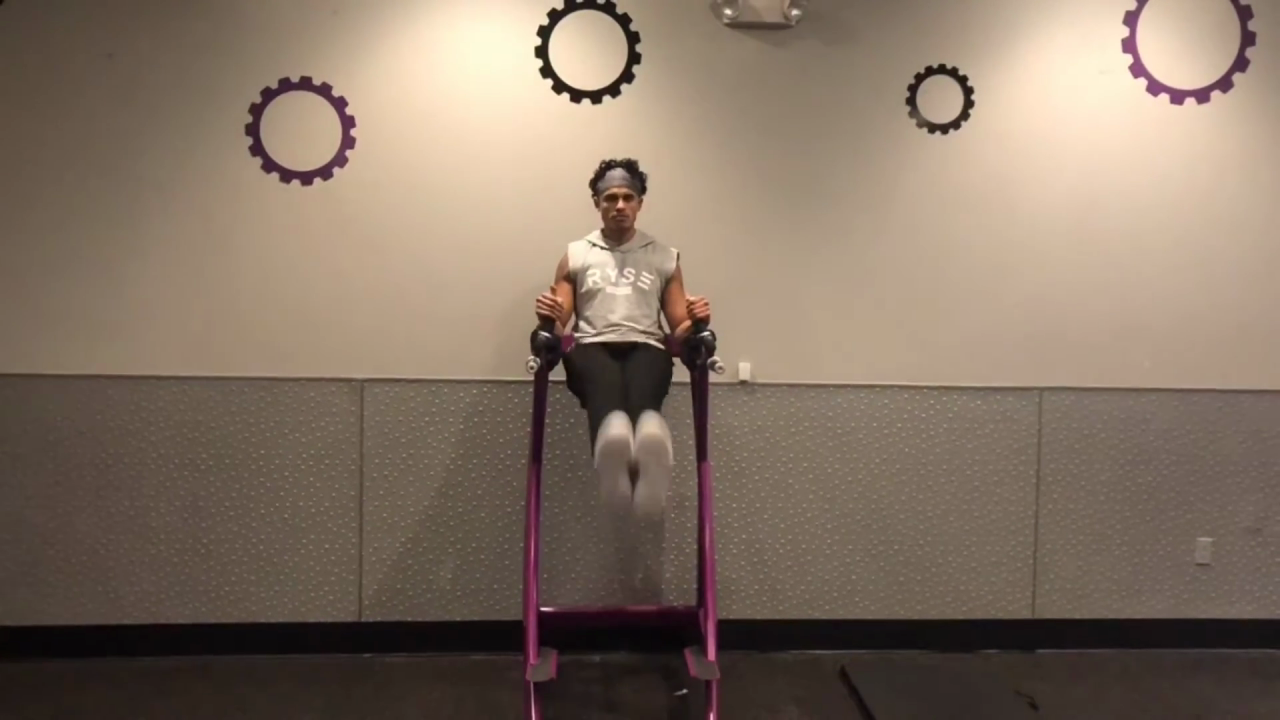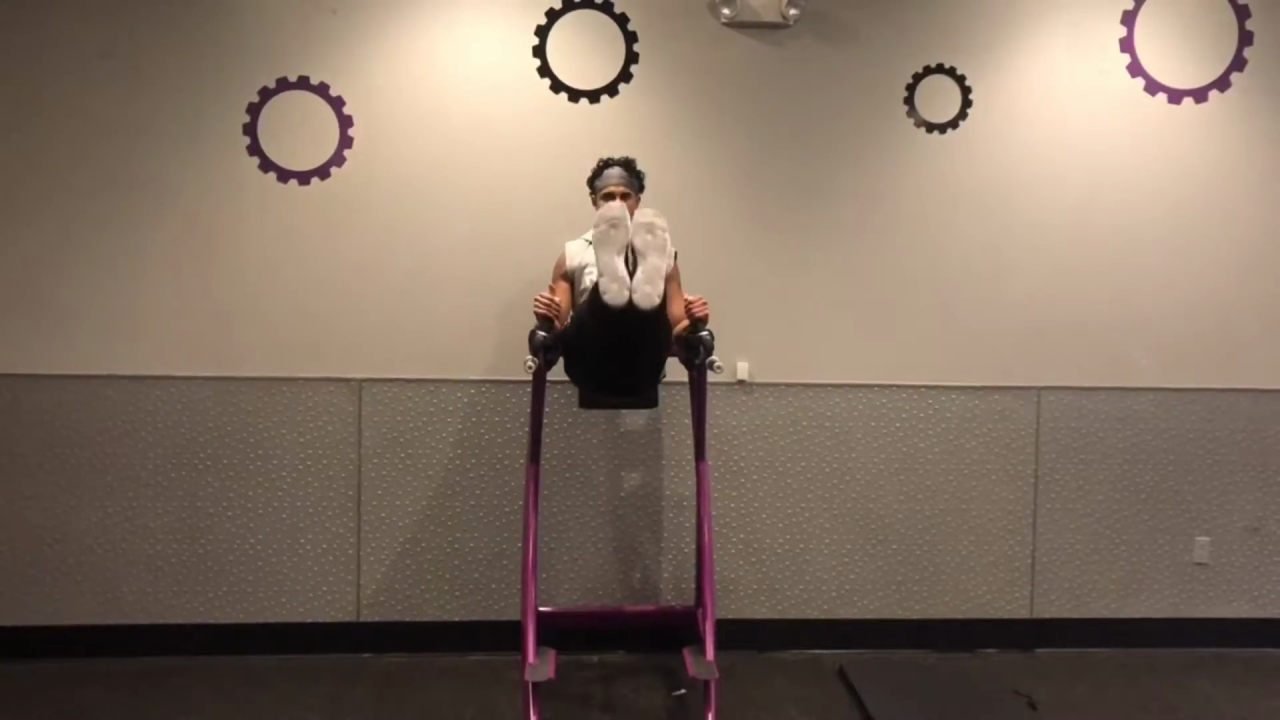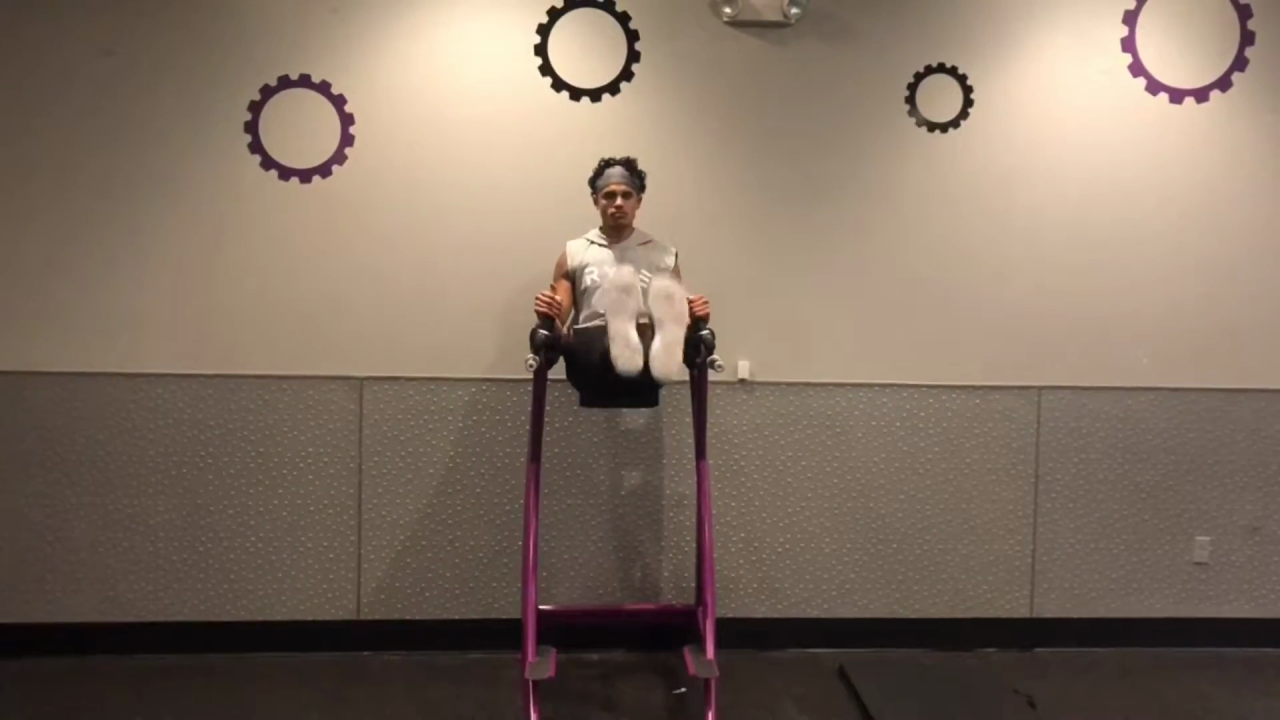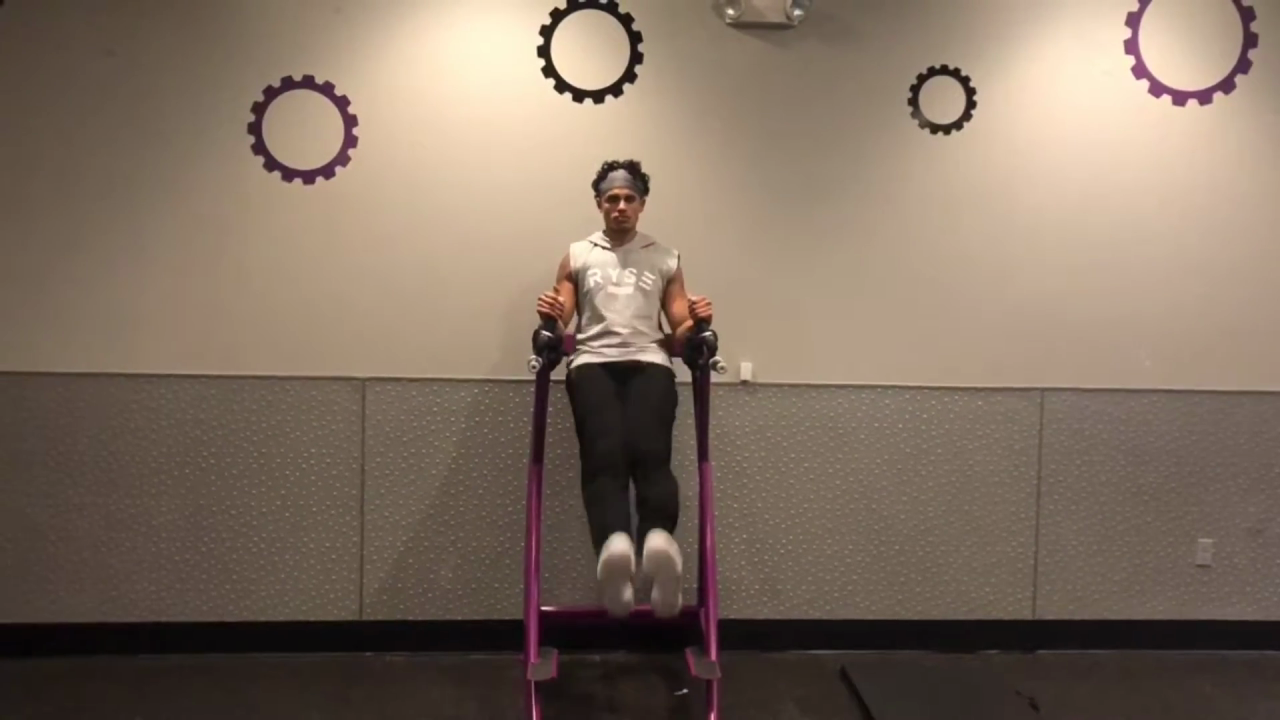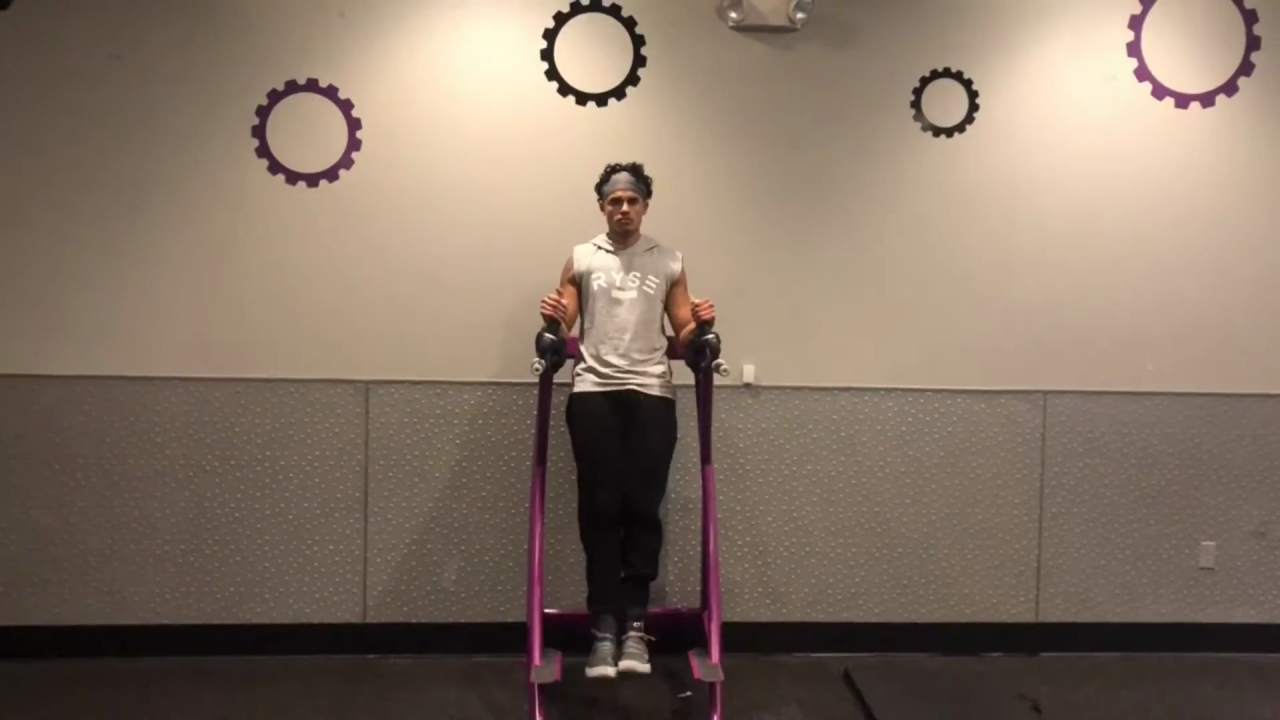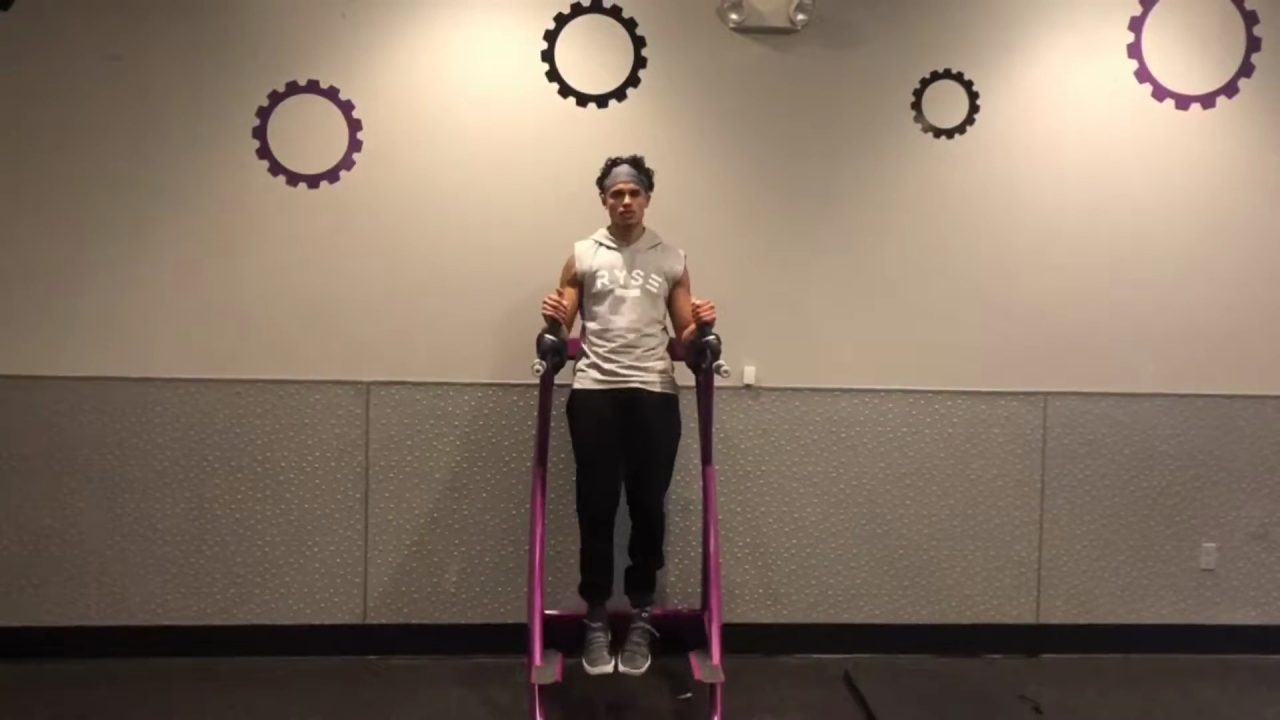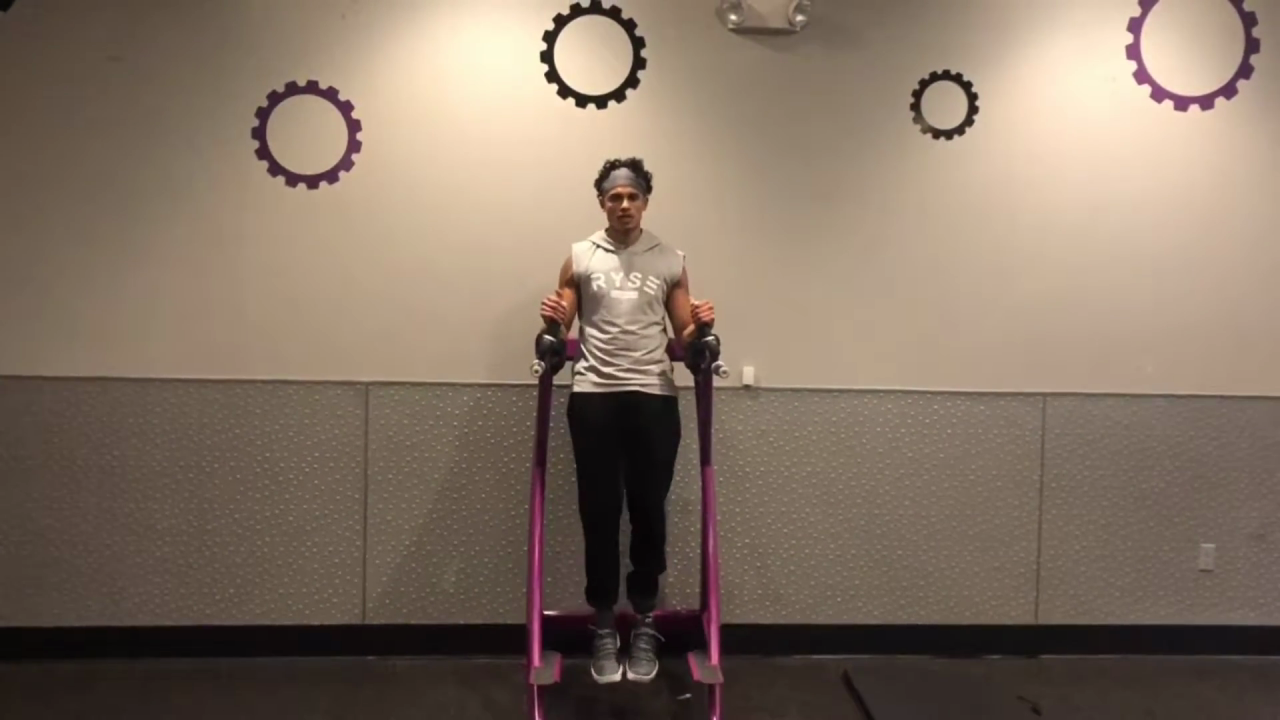
dt=0.4s
person 1, frame 1
left shoulder: (665, 256)
right shoulder: (576, 254)
left elbow: (679, 327)
right elbow: (558, 324)
left wrist: (695, 322)
right wrist: (548, 319)
left hip: (645, 348)
right hip: (592, 349)
left knee: (643, 393)
right knee: (604, 387)
left ankle: (646, 471)
right ankle: (615, 472)
person 1, frame 2
left shoulder: (664, 255)
right shoulder: (572, 254)
left elbow: (677, 328)
right elbow: (556, 327)
left wrist: (693, 321)
right wrist: (547, 319)
left hip: (640, 369)
right hip: (592, 368)
left ankle: (646, 286)
person 1, frame 3
left shoulder: (662, 254)
right shoulder: (573, 252)
left elbow: (683, 332)
right elbow: (556, 328)
left wrist: (693, 319)
right wrist: (548, 318)
right hip: (592, 363)
right ankle: (622, 340)
person 1, frame 4
left shoulder: (665, 259)
right shoulder: (577, 256)
left elbow: (681, 333)
right elbow: (559, 326)
left wrist: (697, 321)
right wrist: (549, 318)
left hip: (649, 365)
right hip: (592, 365)
left knee: (649, 453)
right knee: (604, 456)
left ankle: (658, 544)
right ankle: (614, 549)
person 1, frame 5
left shoulder: (669, 262)
right shoulder: (580, 259)
left elbow: (683, 336)
right elbow: (562, 334)
left wrist: (701, 324)
right wrist: (552, 321)
left hip: (651, 392)
right hip: (593, 391)
left knee: (641, 508)
right knee: (600, 508)
left ankle: (634, 624)
right ankle: (604, 627)
person 1, frame 6
left shoulder: (672, 259)
right shoulder: (582, 256)
left elbow: (684, 335)
right elbow: (564, 330)
left wrist: (702, 325)
right wrist: (553, 321)
left hip: (654, 392)
right hip: (594, 390)
left knee: (648, 506)
right knee: (596, 506)
left ankle: (640, 616)
right ankle: (596, 618)
person 1, frame 7
left shoulder: (670, 260)
right shoulder: (579, 258)
left elbow: (683, 337)
right elbow: (562, 331)
left wrist: (701, 326)
right wrist: (552, 323)
left hip: (653, 395)
right hip: (594, 394)
left knee: (648, 510)
right knee: (599, 511)
left ankle: (644, 621)
right ankle: (604, 624)
